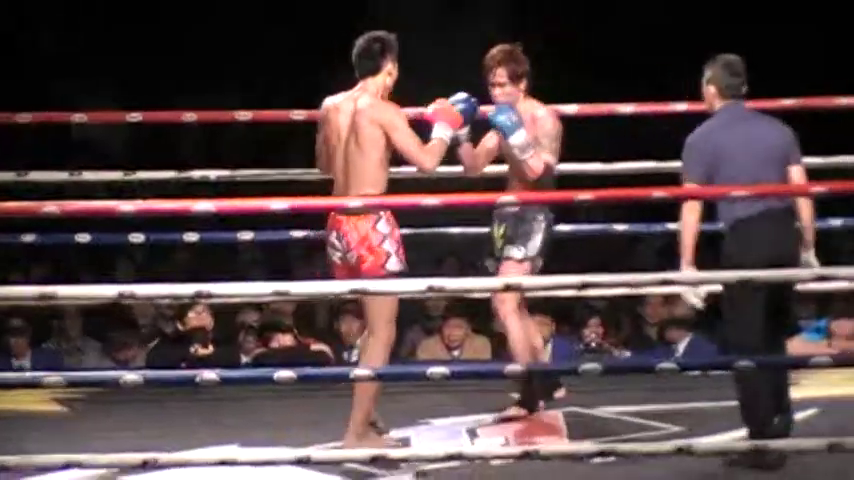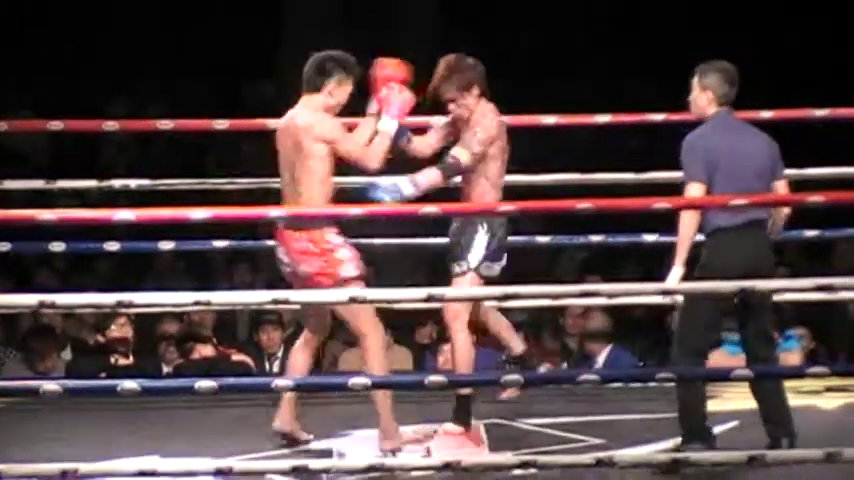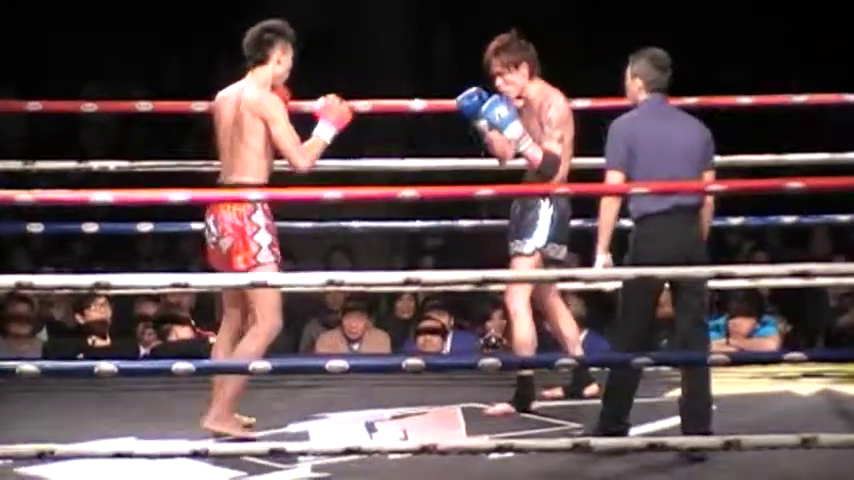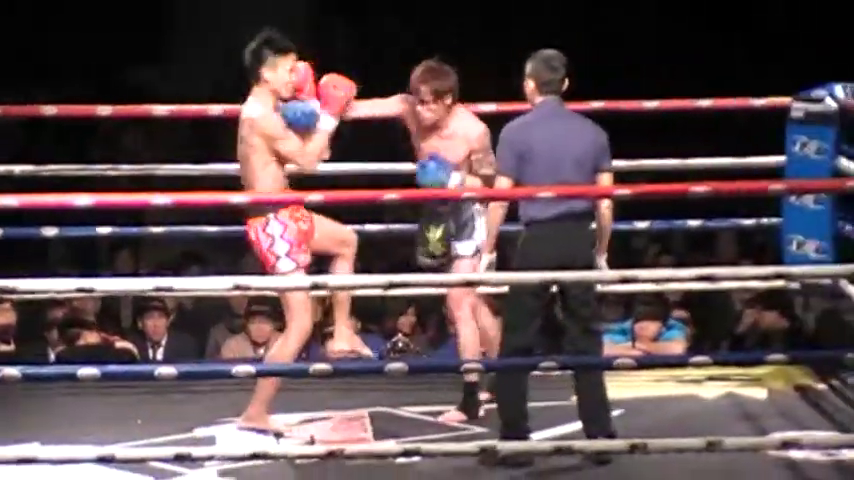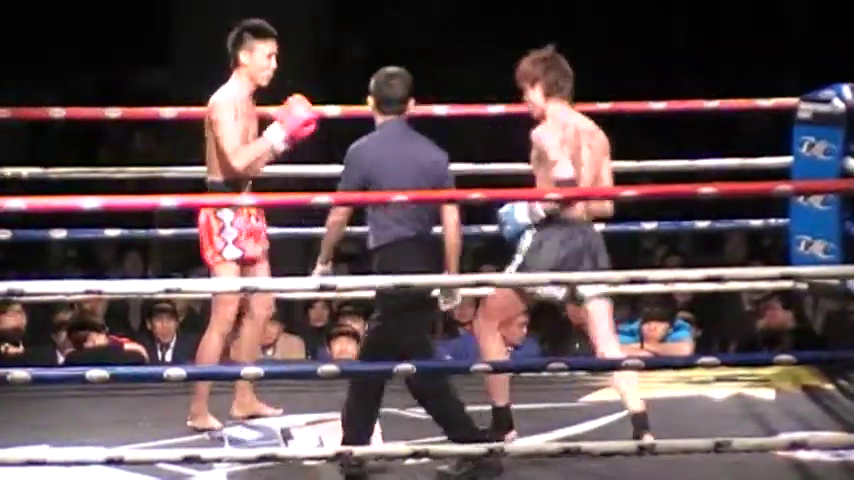
dt=1s
person 1, frame 1
left shoulder: (329, 107)
right shoulder: (382, 111)
right elbow: (427, 162)
right wrist: (444, 129)
left hip: (340, 224)
right hip: (372, 225)
left knee: (377, 322)
right knee: (381, 334)
left ankle: (363, 407)
right ankle: (356, 432)
person 1, frame 2
left shoulder: (296, 121)
right shoulder: (317, 123)
left elbow: (353, 143)
right elbow: (372, 159)
left wrist: (378, 102)
right wrist: (393, 113)
left hip: (292, 239)
right hip: (317, 239)
left knee: (315, 330)
right knee: (373, 336)
left ankle: (285, 417)
right ankle: (389, 432)
person 1, frame 3
left shoulder: (225, 97)
right shoulder: (264, 99)
right elbow: (301, 162)
right wrist: (328, 126)
left hip: (224, 210)
right hip: (247, 212)
left knee: (235, 319)
right knee: (268, 321)
left ankle: (220, 411)
right ankle: (222, 411)
person 1, frame 4
left shoulder: (272, 108)
right shoulder: (258, 116)
left elbow: (309, 147)
right elbow: (311, 159)
left wrist: (307, 104)
right wrist: (331, 115)
left hip: (289, 215)
right hip: (273, 223)
left knee: (346, 240)
right knee: (300, 324)
left ankle: (342, 334)
right ankle: (255, 413)
person 1, frame 5
left shoulder: (248, 101)
right shoulder: (224, 100)
right elbow: (237, 161)
left wrist: (284, 134)
right wrist: (279, 130)
left hip: (249, 208)
right hip: (226, 211)
left knee: (262, 308)
right knee: (224, 317)
left ankle: (245, 399)
right ankle: (199, 410)
person 2, frame 1
left shoulder: (703, 137)
right shoulder: (779, 130)
left elbow: (692, 206)
right elbow: (802, 191)
left wrist: (686, 265)
right wrist: (808, 247)
left hip: (745, 241)
right hip: (784, 236)
left knee: (744, 345)
right knee: (774, 335)
left ankle: (764, 443)
right ankle: (778, 422)
person 2, frame 2
left shoulder: (698, 140)
right shoulder: (763, 141)
left elbow: (692, 206)
right elbow: (783, 206)
left wrist: (679, 263)
left hip: (721, 249)
right hip: (759, 249)
left knee: (689, 346)
right knee: (760, 346)
left ankle: (696, 436)
right ankle: (782, 436)
person 2, frame 3
left shoulder: (625, 126)
right shoulder: (697, 128)
left elbow: (613, 194)
right elbow: (707, 197)
left wrist: (602, 249)
left hip: (651, 234)
right hip: (690, 235)
left knee: (631, 336)
right knee: (693, 335)
left ankle: (612, 429)
right ankle: (698, 433)
person 2, frame 4
left shoulder: (515, 131)
right shoulder: (593, 132)
left elbow: (500, 198)
right elbow: (605, 201)
left wrist: (487, 250)
right wrist: (601, 250)
left hip: (538, 241)
right hip: (580, 240)
left knee: (516, 342)
right knee: (585, 340)
left ankle: (515, 439)
right ankle: (600, 436)
person 2, frame 5
left shoulder: (362, 151)
right shoulder: (433, 152)
left elbow: (339, 217)
right elbow: (451, 221)
left wrist: (324, 261)
right wrist: (451, 277)
left hip: (393, 262)
right hip: (424, 260)
left knee: (419, 365)
right knee: (373, 354)
left ankle: (472, 445)
person 3, frame 1
left shoulder: (543, 119)
right shoulder: (507, 118)
left elbow: (542, 179)
right elbow: (472, 167)
left wrist: (514, 136)
right wrist: (460, 132)
left hip: (532, 217)
right hip: (510, 214)
left knee: (503, 302)
right knee: (515, 308)
left ankle: (530, 394)
right ankle: (547, 381)
person 3, frame 2
left shoulder: (486, 124)
right shoulder: (466, 116)
left elbow: (448, 170)
right elbow: (427, 145)
left wrist: (398, 189)
right wrist: (398, 132)
left hip: (482, 225)
right hip: (473, 221)
left knee: (456, 315)
right knee: (475, 308)
left ankle: (462, 415)
right ankle: (522, 358)
person 3, frame 3
left shoulder: (553, 104)
right shoulder: (528, 105)
left elbow: (550, 167)
right elbow: (504, 154)
left wrist: (514, 130)
right wrist: (482, 121)
left hip: (547, 206)
right hip: (532, 204)
left knee: (516, 298)
right knee: (546, 296)
left ankle: (523, 394)
right ankle: (581, 376)
person 3, frame 4
left shoulder: (475, 131)
right shoulder: (410, 107)
left elbow: (488, 183)
right elbow: (362, 109)
left wrist: (452, 181)
left hip: (468, 213)
right hip: (436, 212)
left knee: (459, 302)
right knee: (470, 301)
left ankle: (470, 401)
person 3, frame 5
left shoulder: (546, 130)
right shoulder: (596, 133)
left elbow: (567, 183)
right elbow: (605, 203)
left wrist: (531, 213)
left hip: (549, 240)
right hip: (587, 239)
left knee: (486, 325)
right knee: (608, 345)
left ankle: (502, 424)
right ankle: (641, 426)
